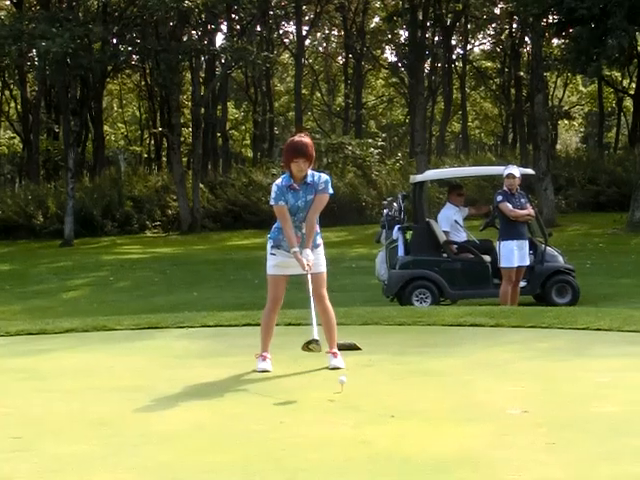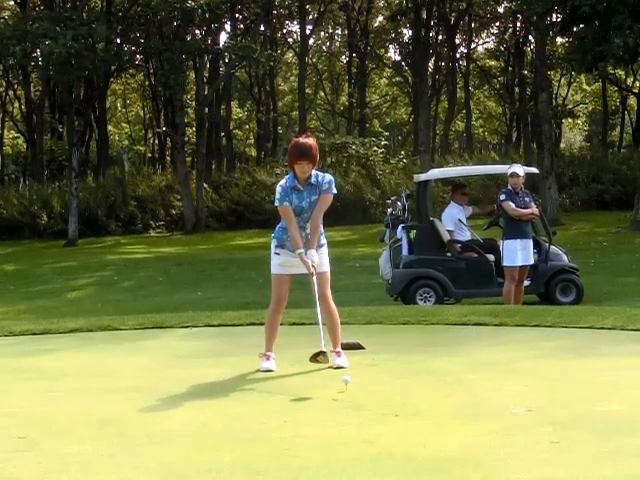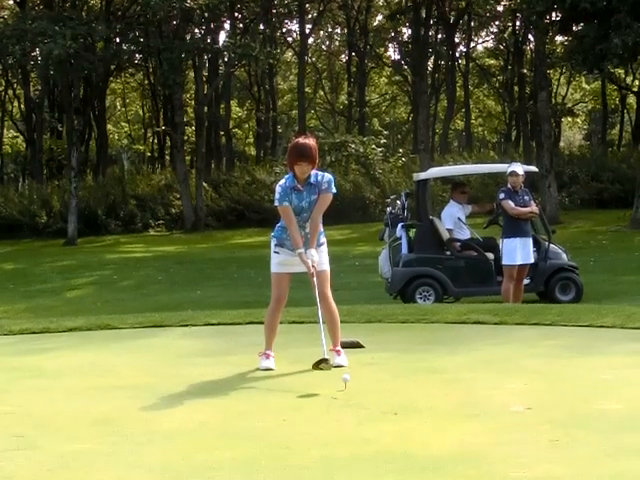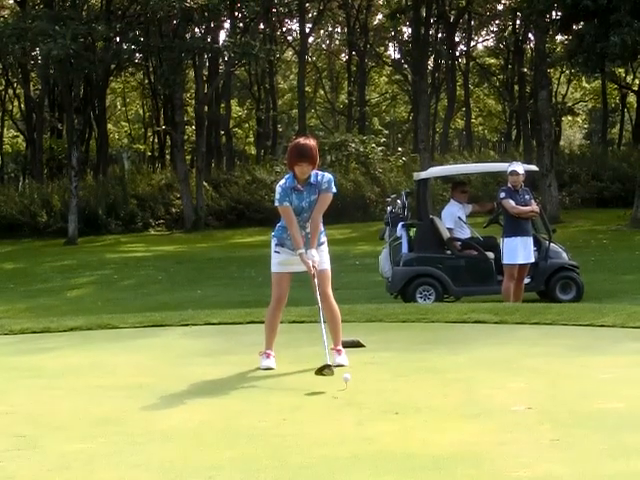
dt=0.5s
person 1, frame 1
left shoulder: (321, 181)
right shoulder: (279, 187)
left elbow: (312, 217)
right elbow: (286, 223)
left wrist: (307, 250)
right wrist: (296, 254)
left hip: (312, 245)
right hip: (281, 247)
left knee: (321, 299)
right knee: (274, 301)
left ankle: (333, 351)
right ankle: (264, 354)
person 1, frame 2
left shoulder: (325, 181)
right shoulder: (283, 188)
left elbow: (316, 218)
right elbow: (291, 225)
left wrist: (312, 251)
right wrist: (301, 255)
left hip: (316, 245)
right hip: (285, 247)
left knee: (325, 298)
right knee: (278, 301)
left ankle: (337, 350)
right ankle: (268, 354)
person 1, frame 3
left shoulder: (325, 180)
right shoulder: (283, 187)
left elbow: (316, 217)
right elbow: (292, 224)
left wrist: (312, 250)
right wrist: (302, 255)
left hip: (316, 244)
right hip: (285, 246)
left knee: (325, 296)
right knee: (278, 299)
left ankle: (337, 349)
right ankle: (267, 352)
person 1, frame 4
left shoulder: (325, 180)
right shoulder: (283, 187)
left elbow: (316, 217)
right elbow: (292, 225)
left wrist: (312, 250)
right wrist: (302, 255)
left hip: (316, 243)
right hip: (285, 246)
left knee: (326, 295)
right knee: (278, 299)
left ankle: (338, 348)
right ankle: (268, 352)
person 2, frame 1
left shoulder: (522, 195)
right shoulder: (500, 195)
left elbow: (532, 215)
right elbow: (510, 213)
left wrist: (517, 216)
right wrist: (526, 212)
left hip: (523, 240)
right hip: (507, 241)
left knee: (517, 281)
right knee: (508, 280)
person 2, frame 2
left shoulder: (527, 194)
right shoulder: (504, 194)
left elbow: (536, 214)
right elbow: (513, 211)
left wrist: (521, 214)
right wrist: (530, 211)
left hip: (527, 239)
right hip: (511, 240)
left knee: (521, 280)
right knee: (511, 279)
person 2, frame 3
left shoulder: (526, 192)
right shoulder: (503, 193)
left elbow: (536, 212)
right elbow: (512, 210)
left wrist: (520, 213)
right wrist: (529, 210)
left hip: (526, 238)
right hip: (510, 238)
left knee: (520, 279)
right knee: (509, 278)
person 2, frame 4
left shoulder: (527, 191)
right shoulder: (504, 192)
left elbow: (536, 211)
right elbow: (513, 209)
left wrist: (521, 212)
right wrist: (530, 208)
left hip: (527, 237)
right hip: (511, 238)
left knee: (521, 278)
right knee: (510, 277)
